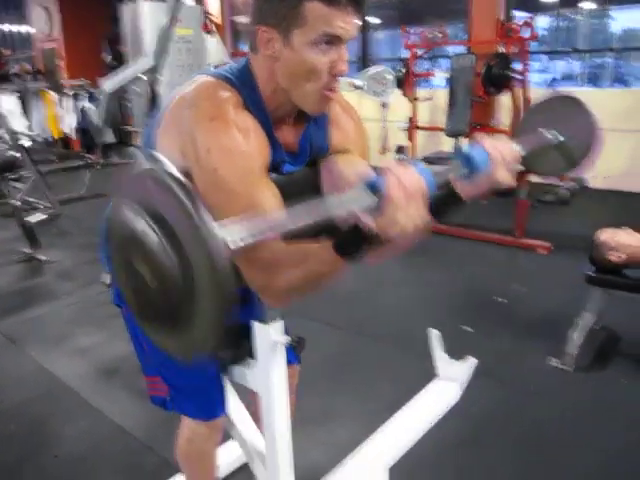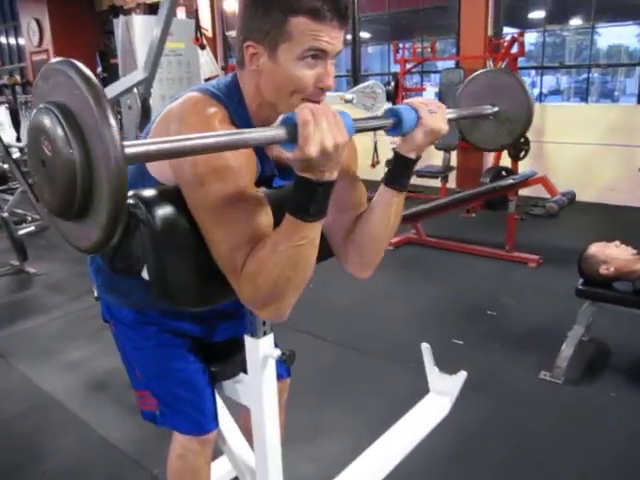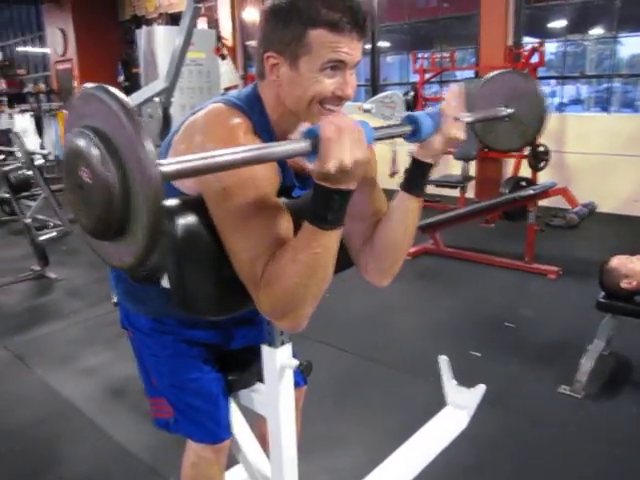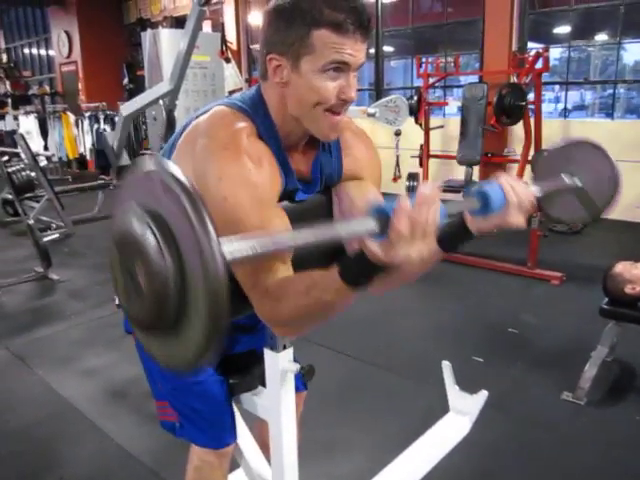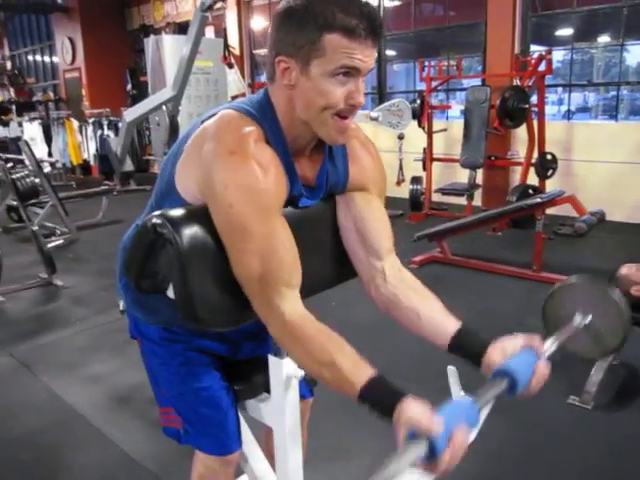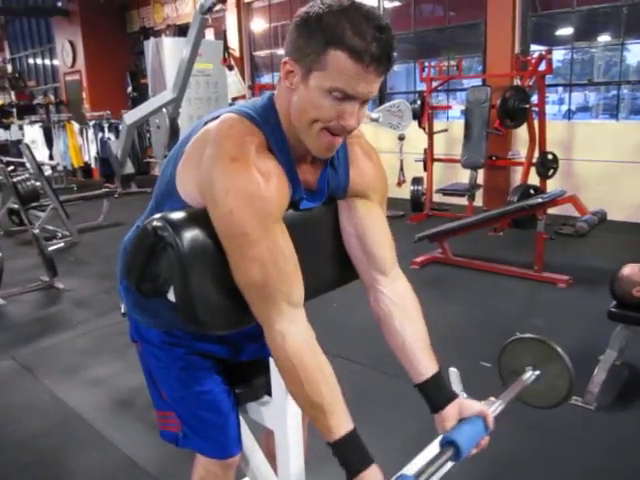
dt=0.4s
person 1, frame 1
left shoulder: (335, 118)
right shoulder: (219, 119)
left elbow: (365, 231)
right elbow: (270, 275)
left wrist: (457, 192)
right wrist: (365, 231)
left hip: (230, 264)
left knee: (279, 368)
right knee: (206, 411)
person 1, frame 2
left shoulder: (319, 125)
right shoulder: (206, 131)
left elbow: (358, 259)
right elbow: (268, 300)
left wrist: (406, 160)
right wrist: (315, 184)
left hip: (222, 281)
right hip: (145, 294)
left knee: (270, 383)
right knee: (197, 427)
person 1, frame 3
left shoulder: (343, 138)
right shoulder: (228, 140)
left elbow: (378, 269)
right elbow: (288, 311)
left wrist: (422, 165)
right wrist: (333, 192)
left hip: (239, 290)
right hip: (165, 300)
right knee: (211, 435)
person 1, frame 4
left shoulder: (347, 144)
right shoulder: (233, 147)
left elbow: (374, 274)
right elbow: (279, 309)
left wrist: (465, 227)
right wrist: (370, 260)
left hip: (244, 295)
right knee: (215, 439)
person 1, frame 5
left shoulder: (354, 152)
right shoulder: (241, 155)
left elbow: (384, 272)
right elbow: (282, 312)
left wrist: (479, 348)
right wrist: (393, 405)
left hip: (251, 300)
right hip: (172, 306)
left knee: (293, 402)
person 1, frame 6
left shoulder: (356, 159)
right shoulder: (241, 162)
left elbow: (385, 281)
right elbow: (285, 324)
left wrist: (442, 399)
left hip: (247, 300)
right hip: (171, 309)
left knee: (292, 403)
